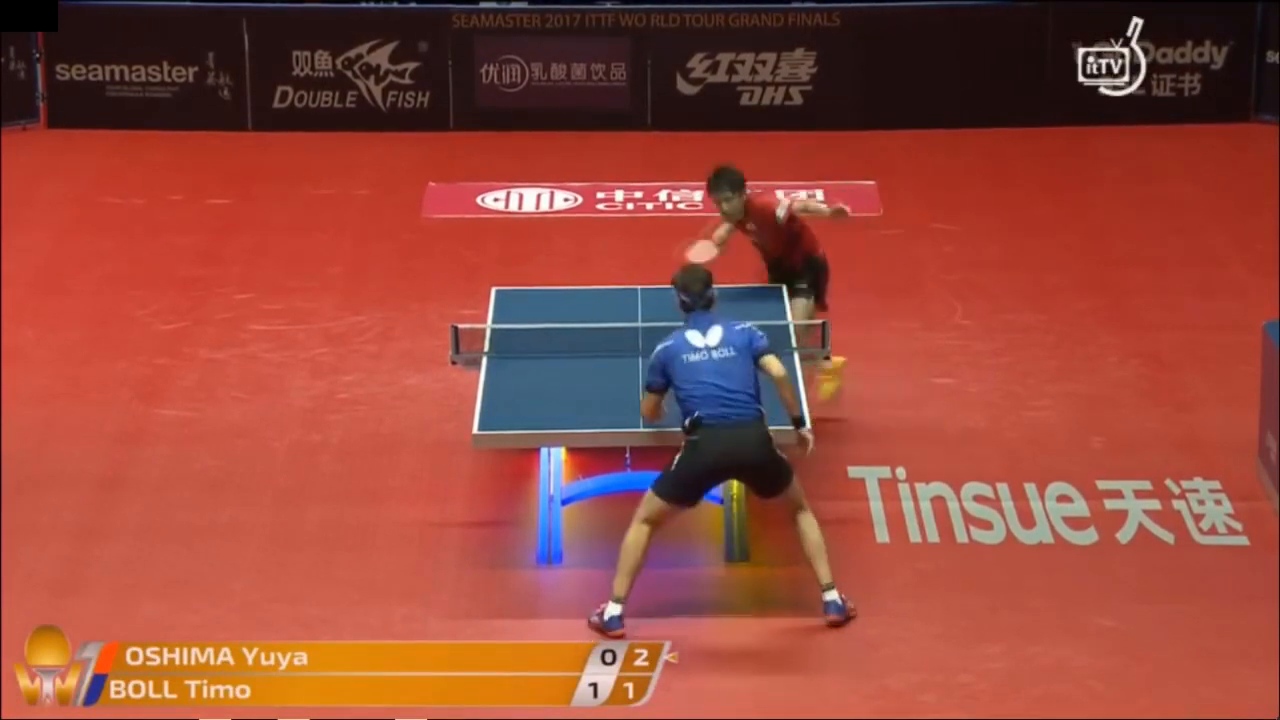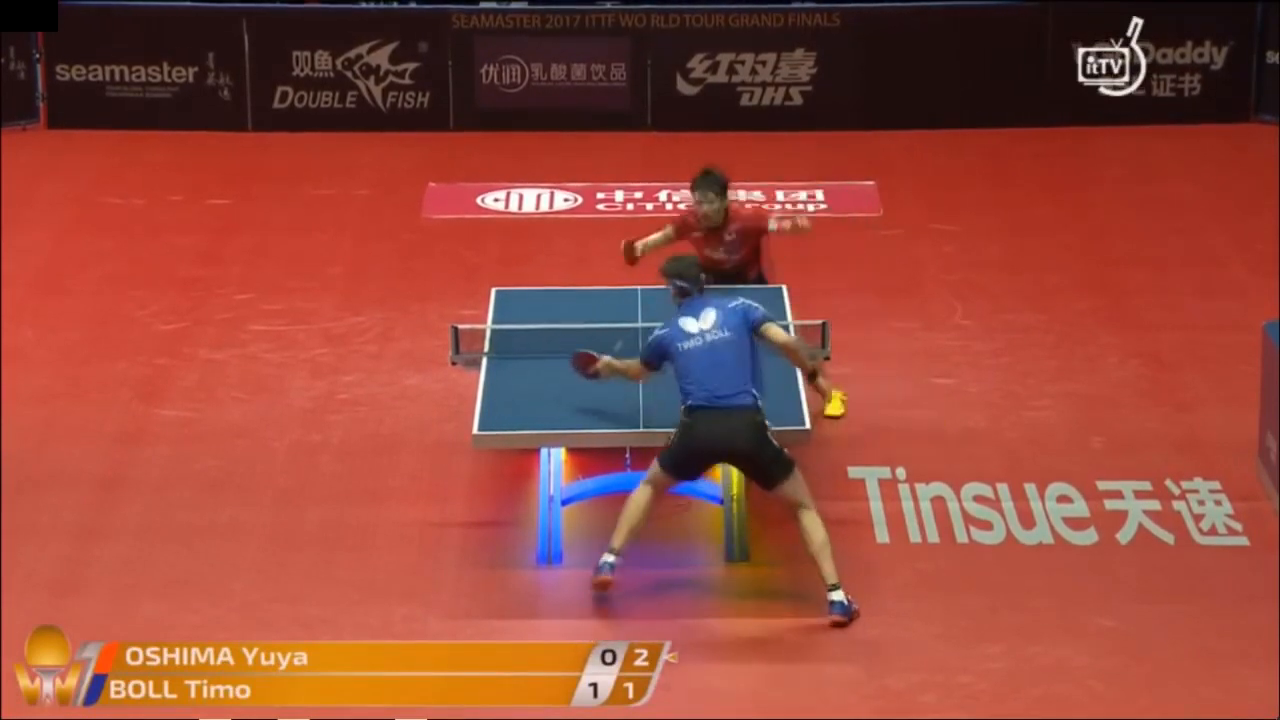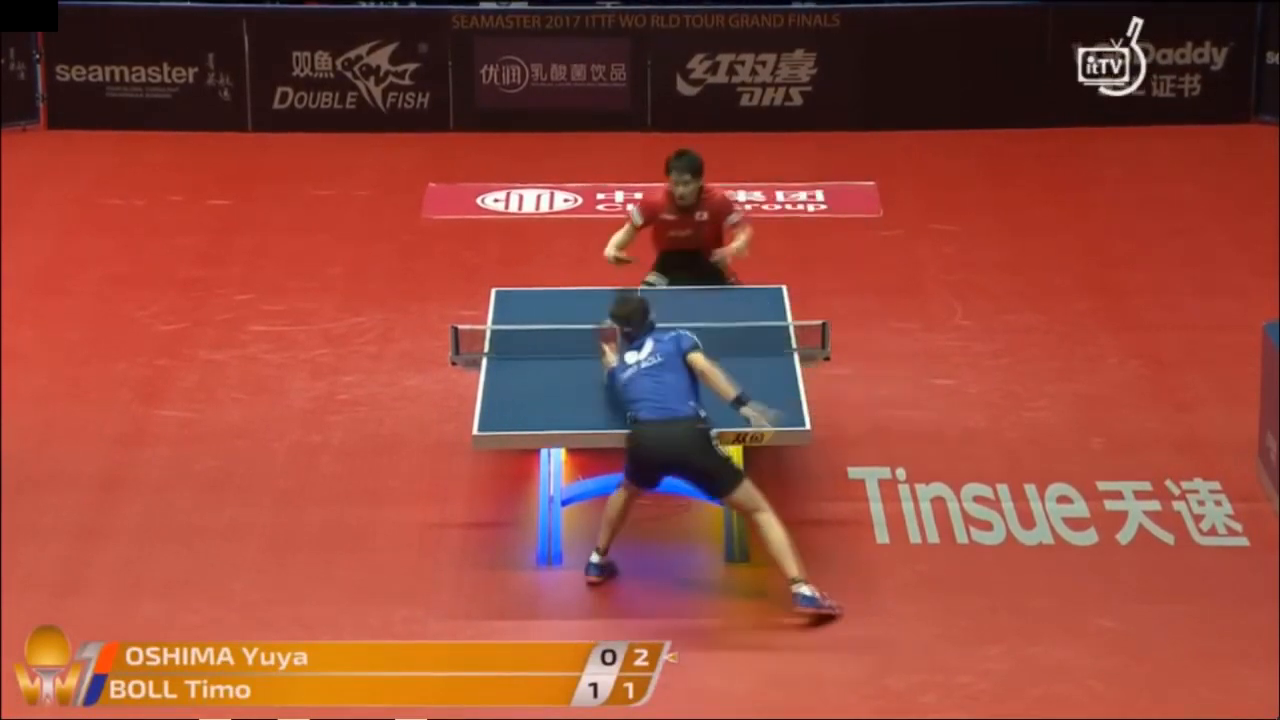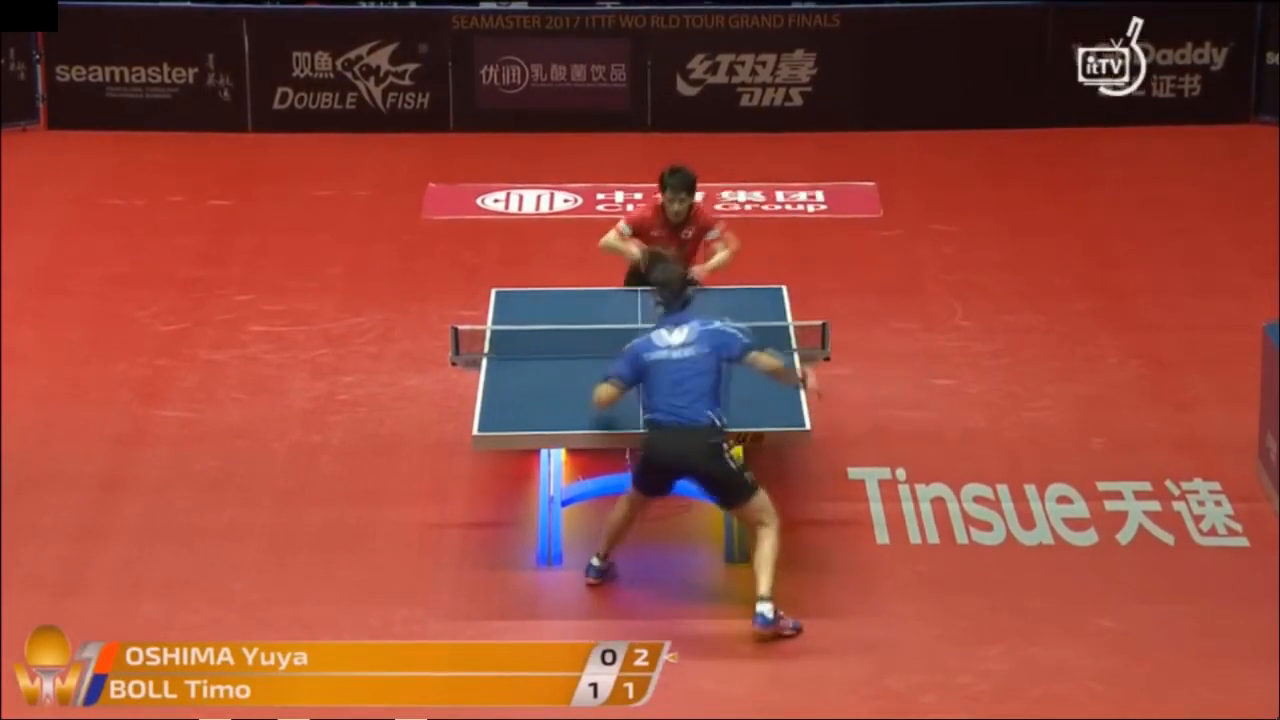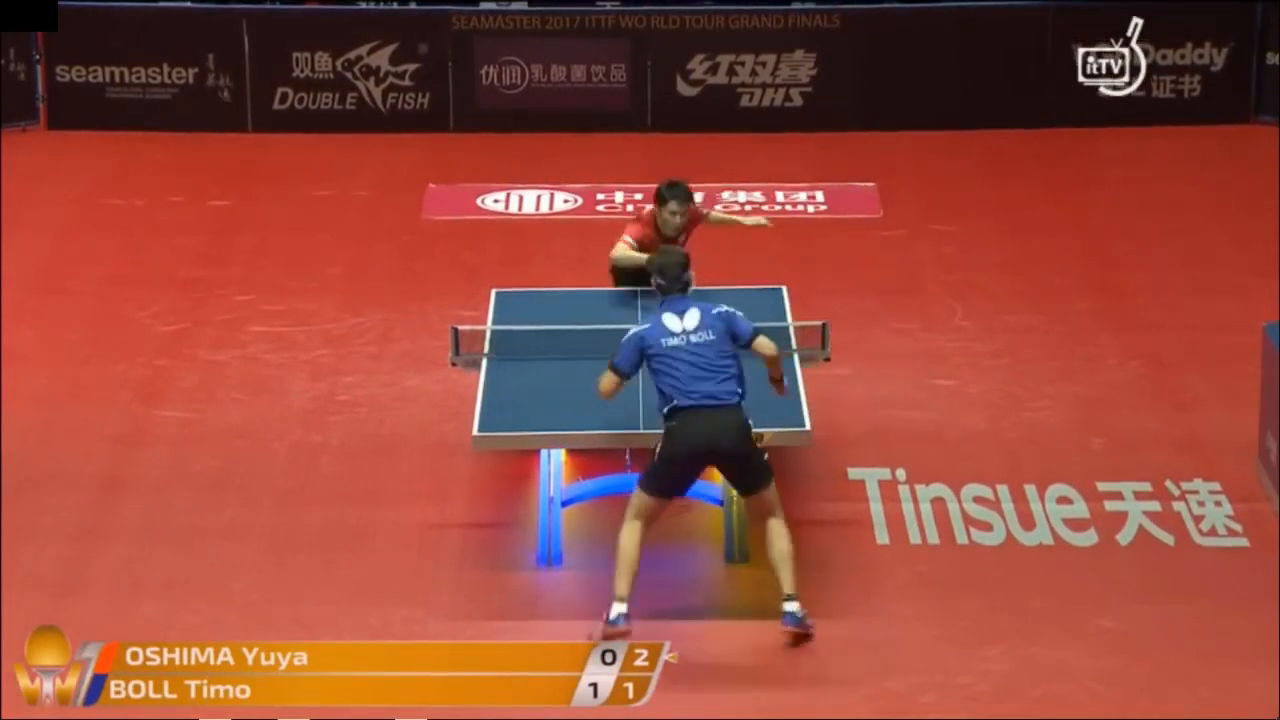
dt=0.3s
person 1, frame 1
left shoulder: (668, 347)
right shoulder: (745, 332)
left elbow: (650, 414)
right elbow: (779, 374)
left wrist: (660, 399)
right wrist: (799, 423)
left hip: (703, 446)
right hip: (753, 441)
left knee: (643, 521)
right knee: (801, 508)
left ankle: (613, 613)
right ankle: (831, 599)
person 1, frame 2
left shoulder: (666, 333)
right shoulder: (739, 308)
left elbow: (638, 371)
right elbow: (785, 340)
left wrist: (608, 366)
right wrist: (813, 372)
left hip: (698, 428)
right hip: (746, 425)
left knee: (649, 486)
right knee: (803, 506)
left ankle: (609, 563)
right ankle: (837, 598)
person 1, frame 3
left shoulder: (619, 366)
right shoulder: (675, 339)
right elbow: (703, 366)
right wrist: (743, 403)
left hip: (644, 440)
right hip: (689, 436)
left knee: (628, 489)
right knee: (760, 510)
left ankle: (597, 562)
right ankle: (802, 591)
person 1, frame 4
left shoulder: (640, 346)
right shoulder: (716, 330)
left elbow: (601, 400)
right elbow: (767, 364)
left wrist: (607, 384)
right wrist: (800, 377)
left hip: (659, 444)
right hip: (704, 443)
left knee: (633, 500)
right knee: (767, 520)
left ankle: (598, 565)
right ankle: (765, 611)
person 1, frame 5
left shoulder: (641, 331)
right shoulder: (721, 315)
left elbow: (606, 390)
right elbow: (769, 352)
left wrist: (612, 372)
right wrist: (777, 379)
left hip: (683, 433)
right hip: (731, 428)
left knee: (635, 517)
right knee: (772, 516)
left ankle: (618, 613)
right ankle: (791, 609)
person 2, frame 1
left shoulder: (764, 206)
right shoulder: (735, 208)
left elbow: (801, 207)
left wrist: (831, 209)
right wrist: (720, 237)
left hip: (808, 268)
right hip: (782, 270)
right ankle: (828, 365)
person 2, frame 2
left shoulder: (747, 218)
right shoulder: (689, 220)
left elbow: (785, 226)
right elbow: (666, 236)
left wrist: (798, 224)
right wrist: (643, 244)
left hip: (750, 282)
right hip: (713, 280)
left ankle: (828, 393)
person 2, frame 3
left shoulder: (718, 201)
right shoulder: (654, 201)
left elbow: (744, 231)
right elbow: (628, 230)
left wrist: (736, 247)
right wrist: (611, 250)
left hip: (708, 265)
right hip: (670, 265)
person 2, frame 4
left shoulder: (702, 217)
right shoulder: (646, 215)
left elbow: (726, 251)
right elbow: (605, 242)
left wrist: (707, 267)
right wrist: (628, 248)
right hip: (645, 277)
person 2, frame 5
left shoulder: (687, 216)
right shoulder: (640, 230)
left elbow: (706, 214)
right elbow: (616, 256)
left wrist: (742, 220)
right wrist: (646, 258)
